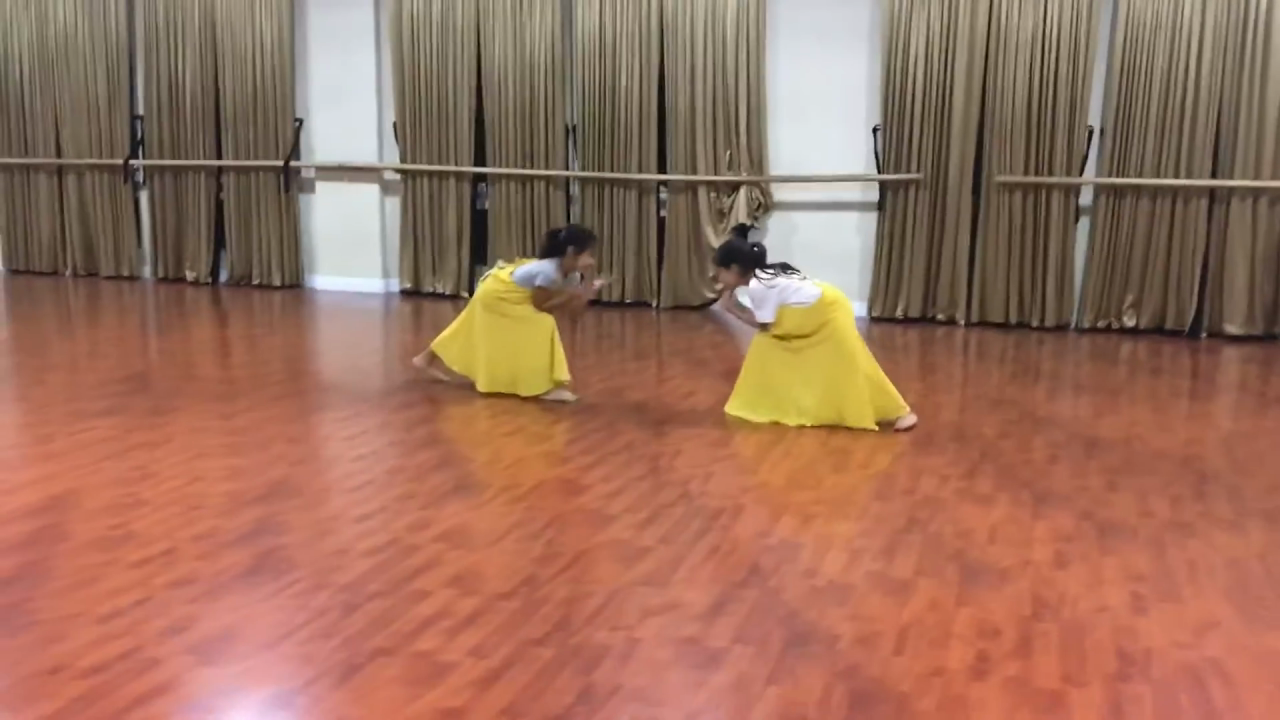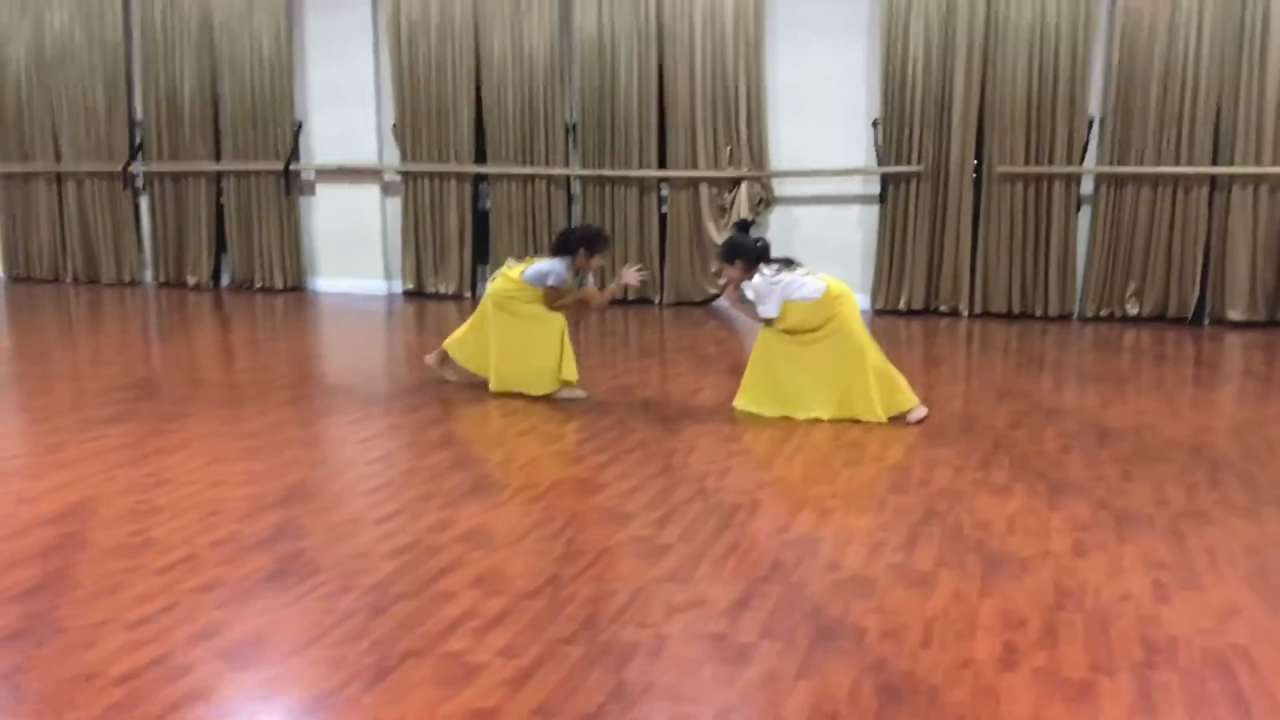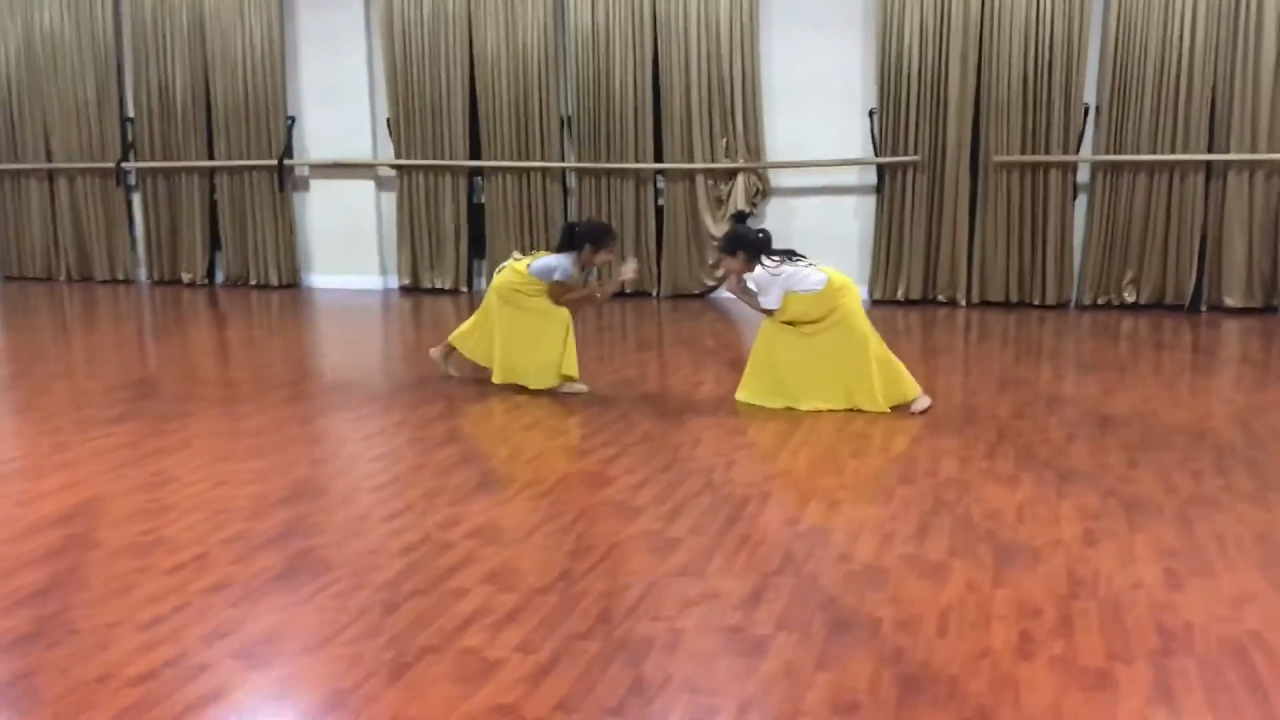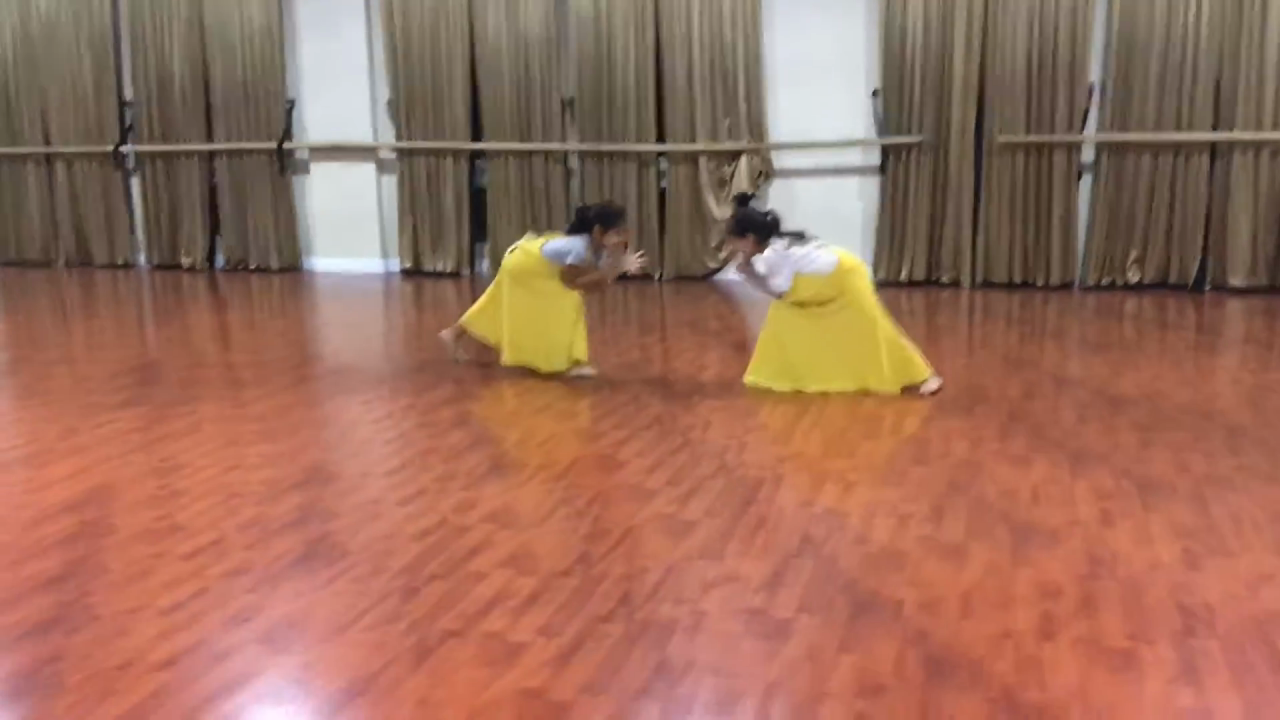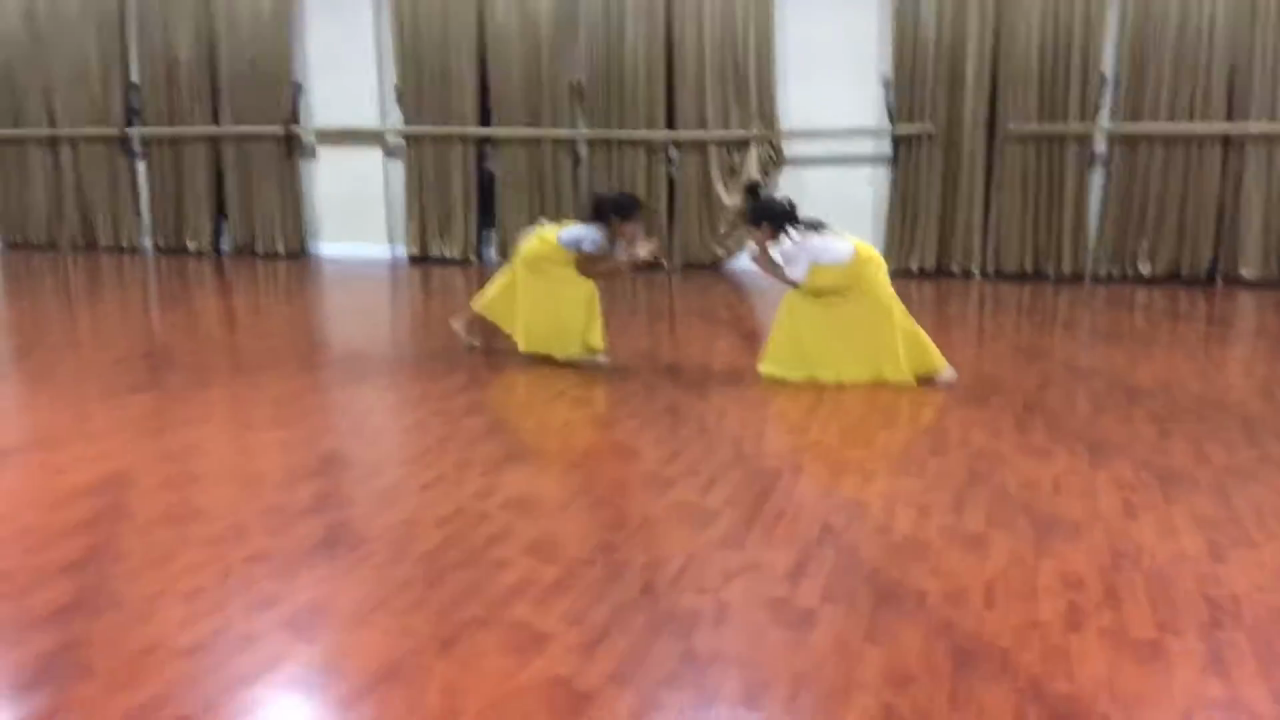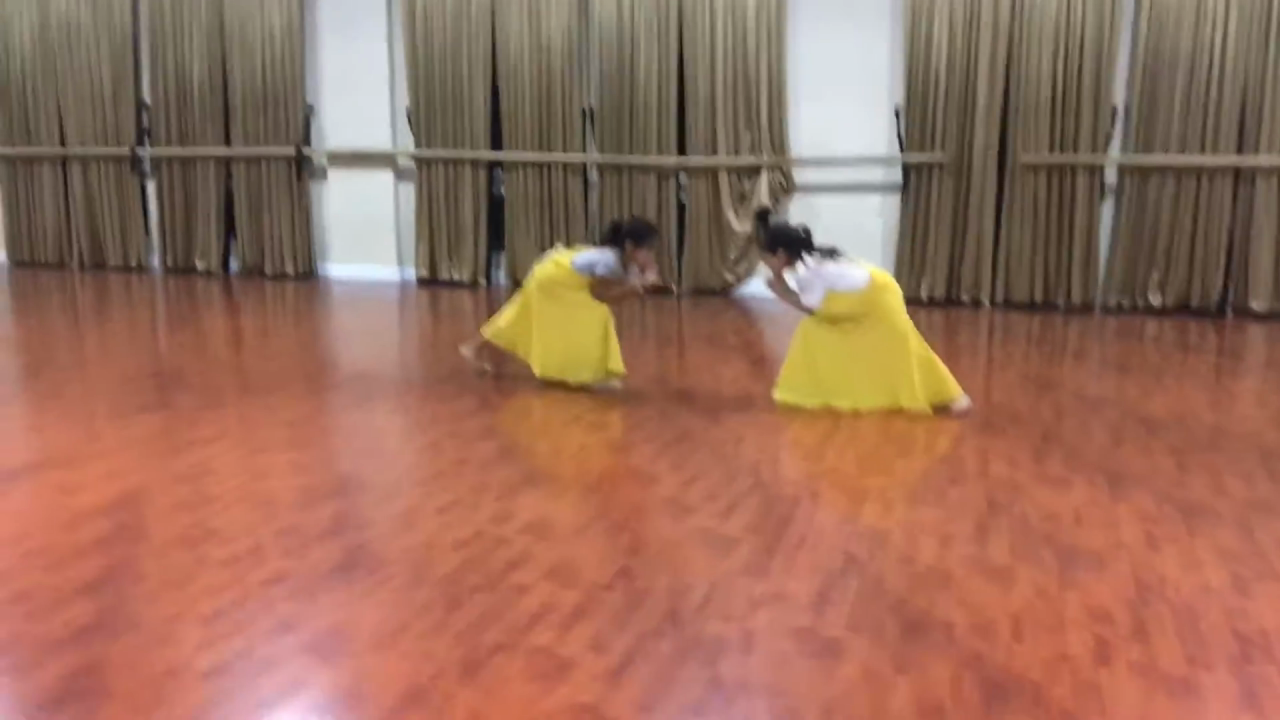
dt=0.1s
person 1, frame 1
left shoulder: (757, 286)
right shoulder: (761, 276)
left elbow: (764, 324)
right elbow: (765, 317)
left wrist: (733, 307)
right wrist: (734, 304)
left hip: (828, 311)
right hip: (812, 314)
left knee: (851, 363)
right knee: (766, 345)
left ankle: (899, 413)
person 1, frame 2
left shoulder: (761, 282)
right shoulder: (767, 271)
left elbow: (768, 319)
right elbow: (772, 314)
left wrist: (737, 302)
right wrist: (741, 298)
left hip: (833, 305)
right hip: (818, 310)
left knee: (859, 357)
right knee: (772, 340)
left ankle: (908, 406)
person 1, frame 3
left shoulder: (762, 273)
right shoulder: (768, 263)
left elbow: (770, 310)
right elbow: (771, 303)
left wrist: (739, 292)
right wrist: (742, 287)
left hip: (835, 297)
right hip: (820, 298)
left knee: (863, 348)
right knee: (774, 331)
left ankle: (913, 397)
person 1, frame 4
left shoulder: (773, 254)
right shoulder: (777, 246)
left elbow: (780, 292)
right elbow: (784, 289)
left wrist: (748, 274)
right wrist: (750, 270)
left hip: (845, 278)
right hip: (830, 283)
left knee: (872, 329)
right knee: (784, 314)
left ankle: (922, 377)
person 1, frame 5
left shoulder: (790, 243)
right shoulder: (794, 233)
left elbow: (796, 281)
right elbow: (798, 274)
left wrist: (765, 264)
right wrist: (767, 261)
left hip: (862, 268)
right hip: (846, 272)
left knee: (889, 319)
right knee: (799, 302)
left ankle: (937, 369)
person 1, frame 6
left shoulder: (806, 270)
right shoulder: (809, 260)
left elbow: (812, 308)
right elbow: (814, 301)
left wrist: (780, 291)
right wrist: (782, 287)
left hip: (877, 295)
right hip: (861, 299)
left knee: (904, 347)
right knee: (814, 330)
left ankle: (952, 397)
person 2, frame 1
left shoulder: (570, 274)
right shoulder: (547, 272)
left elbow: (574, 306)
right elbow: (540, 307)
left wrist: (591, 291)
right wrist: (567, 295)
left hip: (497, 295)
right hip: (496, 295)
left knee: (467, 332)
right knee: (543, 325)
left ankle: (427, 359)
right ankle: (546, 386)
person 2, frame 2
left shoulder: (581, 272)
right shoulder: (559, 271)
left elbow: (596, 302)
right elbow: (551, 305)
left wrist: (620, 283)
right wrist: (579, 295)
left hip: (508, 292)
right hip: (507, 293)
left knee: (482, 331)
right knee: (552, 325)
left ankle: (439, 358)
right ankle: (554, 385)
person 2, frame 3
left shoulder: (584, 265)
right shoulder: (566, 266)
left elbow: (595, 297)
right elbow: (557, 299)
left wrist: (620, 280)
right wrist: (587, 291)
left hip: (511, 283)
right hip: (511, 286)
left knee: (485, 326)
right knee: (557, 319)
left ankle: (443, 352)
right ankle: (559, 379)
person 2, frame 4
left shoulder: (596, 249)
right shoulder: (580, 249)
left elbow: (601, 281)
right elbow: (569, 283)
left wrist: (623, 267)
right wrist: (600, 275)
left hip: (520, 264)
right hip: (522, 267)
left knee: (495, 308)
right knee: (567, 302)
left ankle: (454, 334)
right ankle: (568, 362)
person 2, frame 5
left shoulder: (615, 240)
right shoulder: (596, 237)
left elbow: (611, 266)
right elbow: (585, 271)
left wrist: (633, 258)
right wrist: (618, 263)
left hip: (540, 252)
right hip: (538, 254)
left knee: (509, 293)
right knee: (582, 292)
left ankle: (466, 321)
right ankle: (577, 349)
person 2, frame 6
left shoulder: (628, 265)
right shoulder: (609, 261)
left elbow: (619, 292)
right elbow: (599, 296)
left wrist: (644, 283)
right wrist: (631, 288)
left hip: (551, 278)
right hip: (552, 279)
left knee: (520, 320)
right knee: (596, 315)
left ankle: (476, 348)
right ankle: (592, 374)
